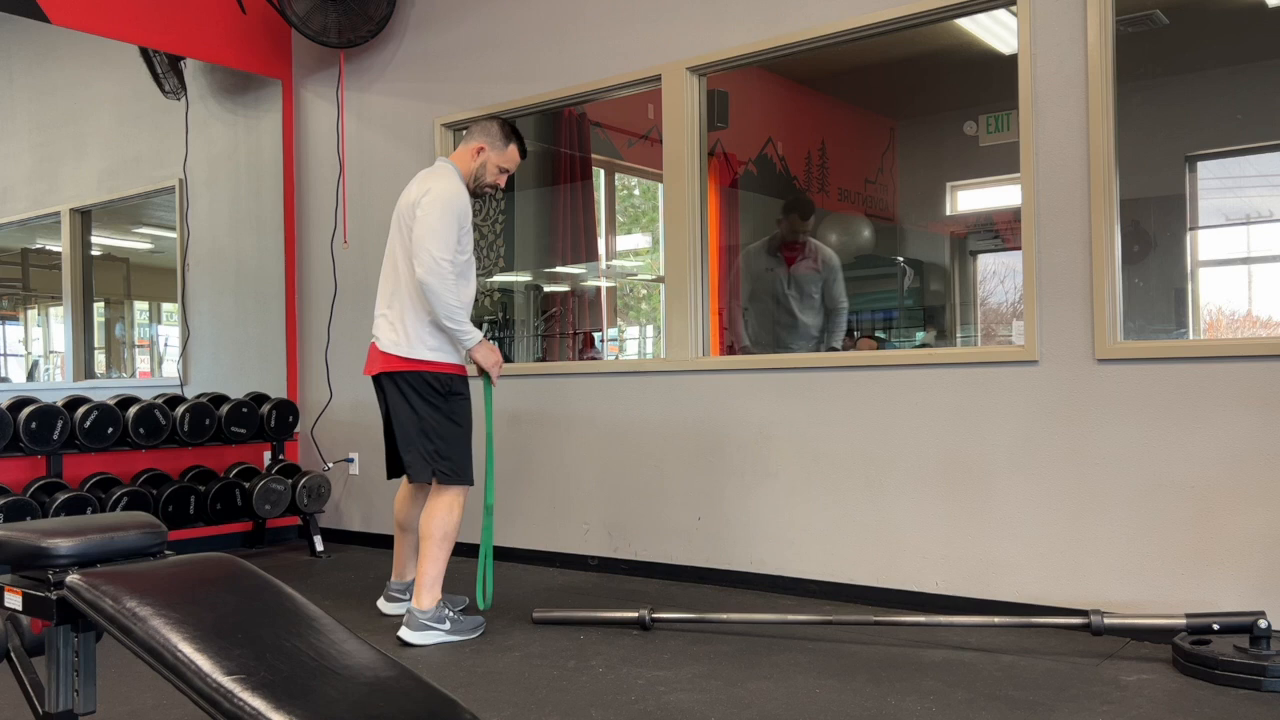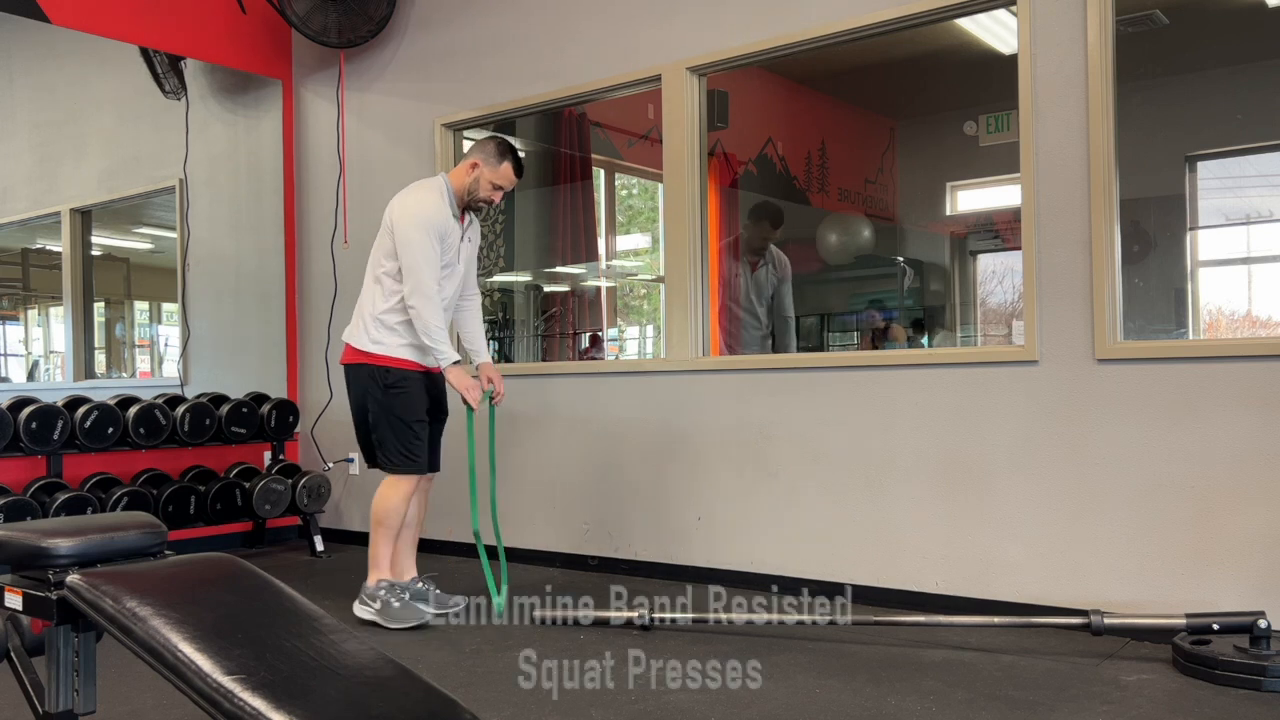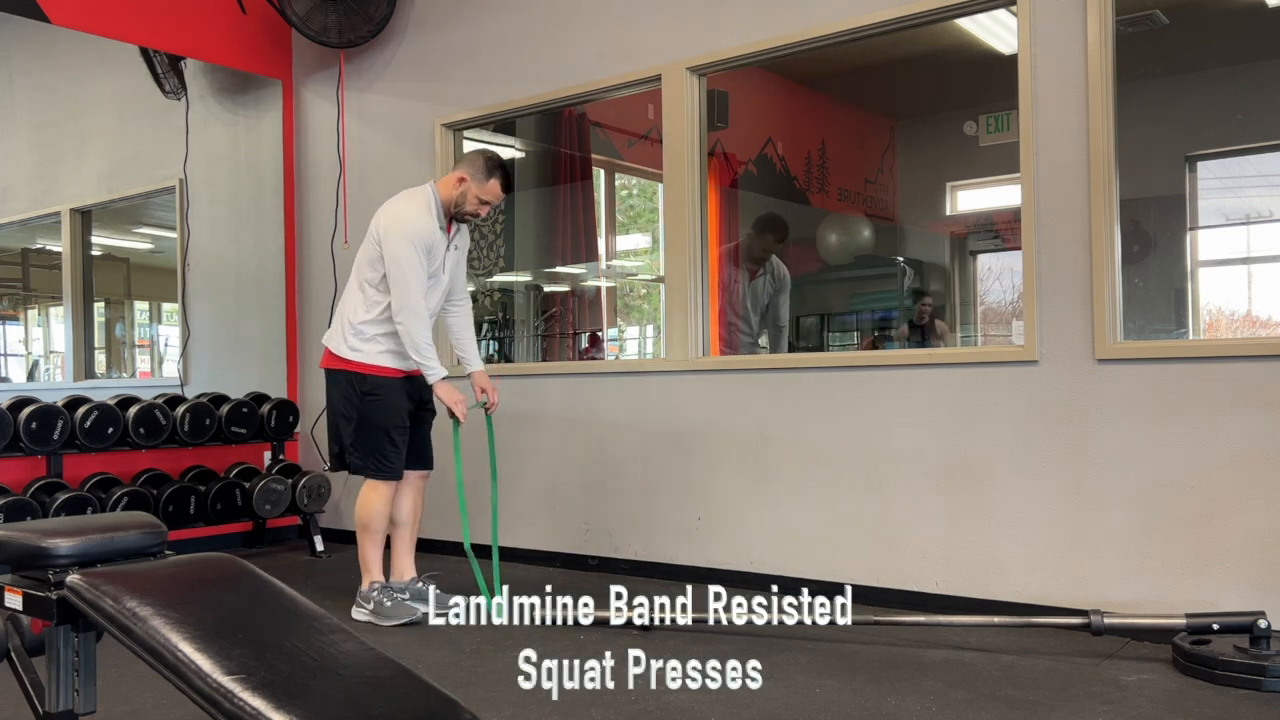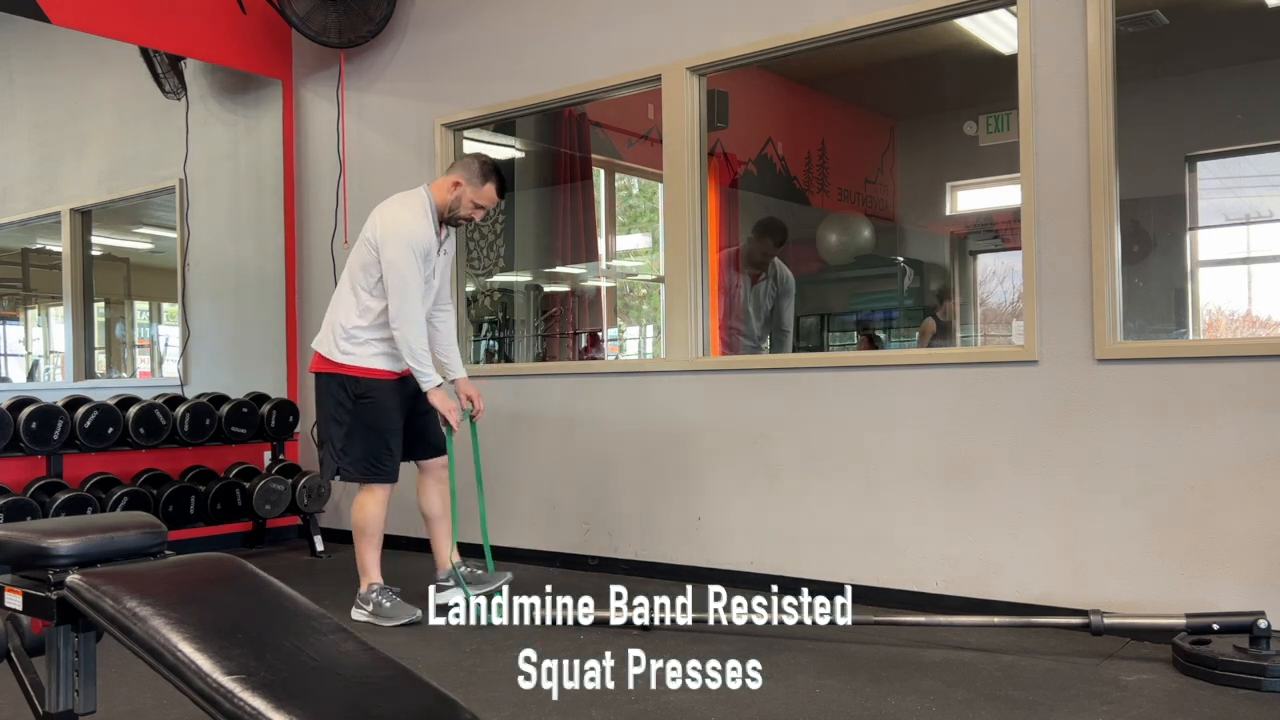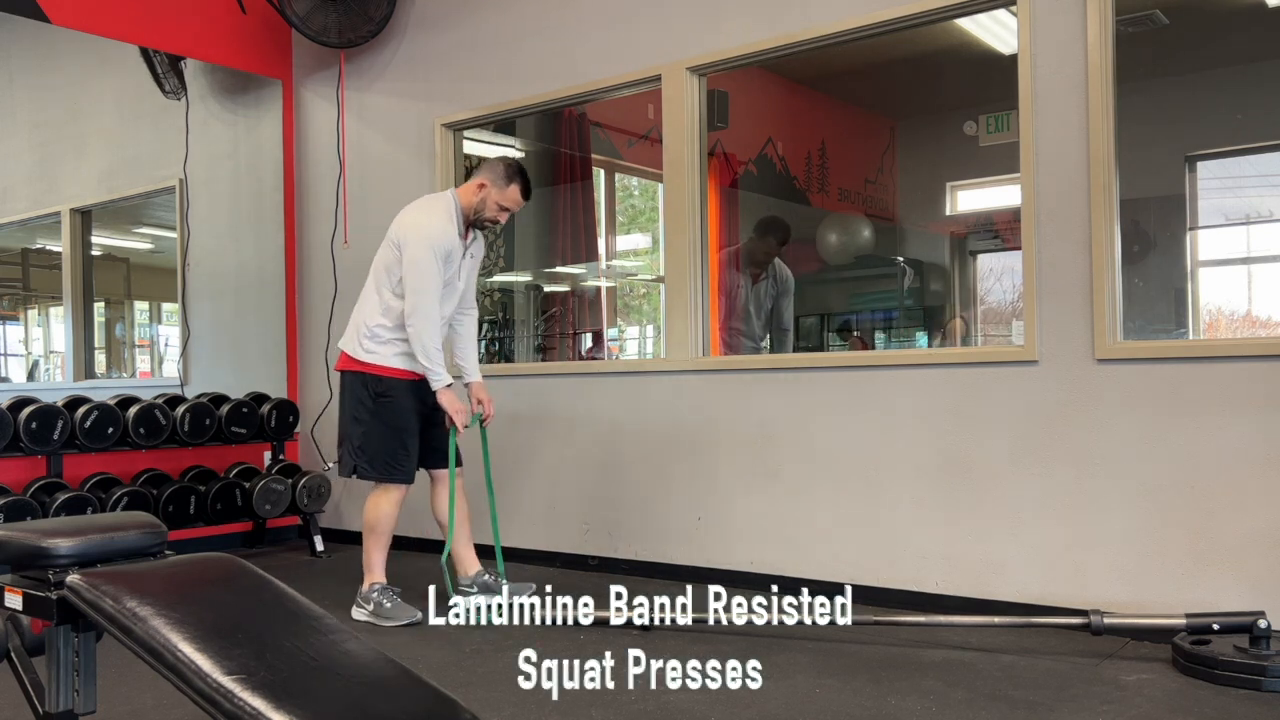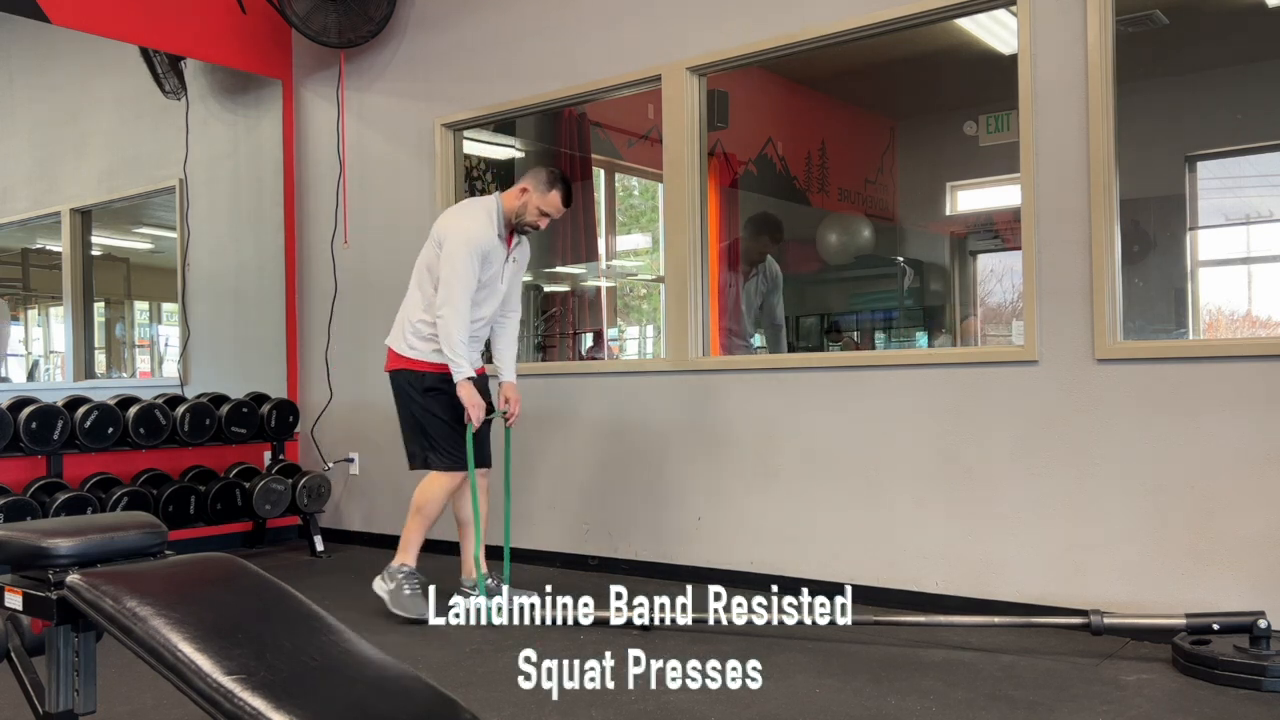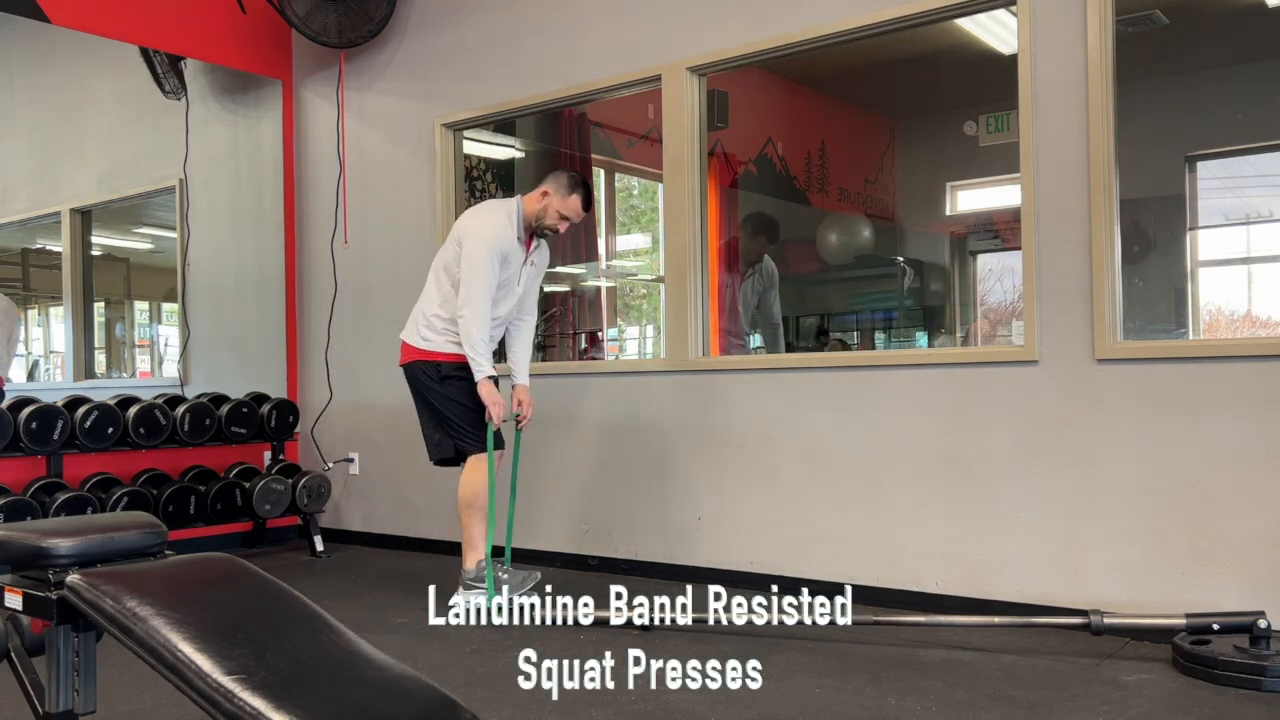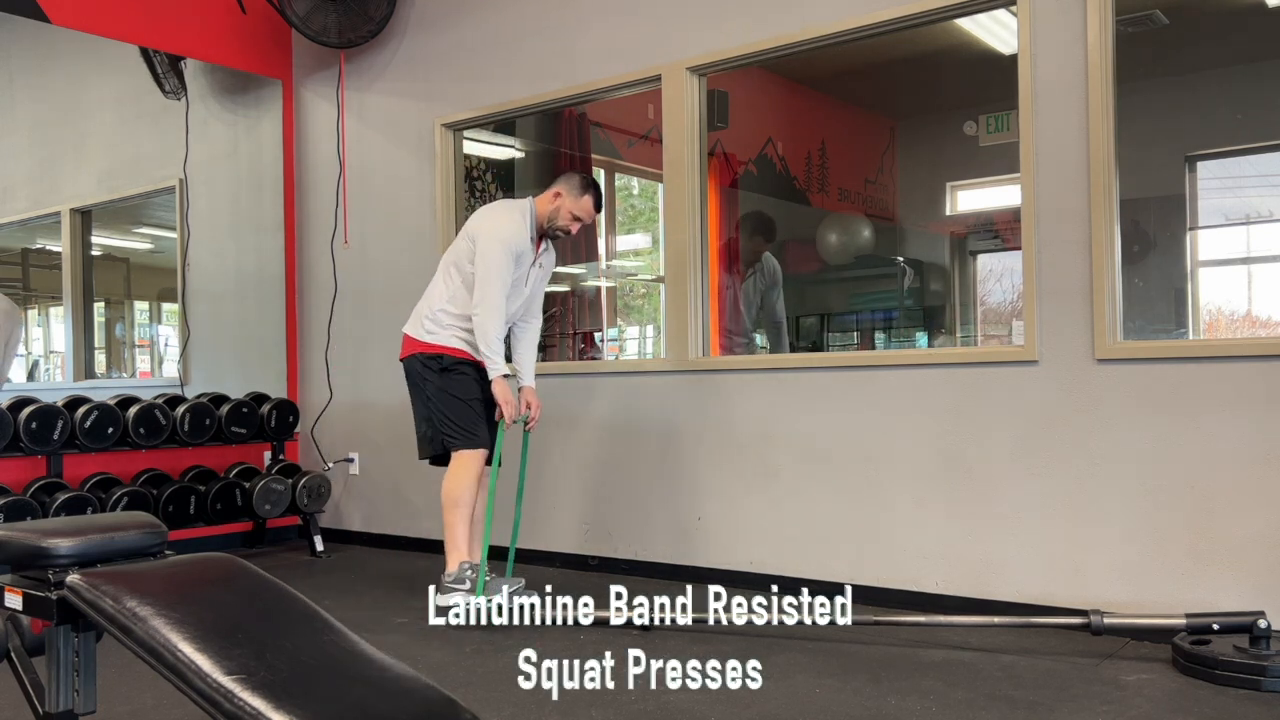
dt=0.4s
person 1, frame 1
left shoulder: (438, 193)
right shoulder: (443, 192)
right elbow: (432, 279)
left wrist: (473, 340)
right wrist: (473, 342)
left hip: (404, 355)
right hip: (421, 359)
left knee: (423, 476)
right knee: (449, 481)
left ankle: (402, 586)
right ankle: (426, 612)
person 1, frame 2
left shoulder: (469, 223)
right shoulder: (422, 206)
left elbow: (466, 297)
right elbow: (420, 296)
left wrist: (482, 359)
right wrist: (453, 364)
left hip: (419, 359)
right hip: (383, 355)
left knee: (420, 472)
right knee: (404, 470)
left ankle: (405, 581)
right ankle: (375, 588)
person 1, frame 3
left shoulder: (456, 230)
right shoulder: (409, 218)
left elbow: (456, 304)
right elbow: (408, 310)
left wrist: (476, 368)
right wrist: (439, 379)
left hip: (404, 363)
right hip: (363, 360)
left knee: (416, 471)
right knee: (383, 474)
left ankle: (403, 580)
right ankle: (371, 591)
person 1, frame 4
left shoulder: (444, 232)
right shoulder: (404, 222)
left elbow: (440, 310)
right elbow: (403, 315)
left wrist: (458, 376)
right wrist: (433, 386)
left hip: (396, 365)
right hip: (356, 363)
left knee: (435, 461)
right knee: (377, 478)
left ankle: (449, 572)
right ankle: (370, 592)
person 1, frame 5
left shoulder: (473, 239)
right shoulder: (428, 223)
left elbow: (463, 313)
right elbow: (420, 314)
left wrist: (473, 379)
right wrist: (442, 386)
left hip: (419, 368)
right hip: (379, 365)
left knee: (447, 470)
right knee: (393, 479)
left ankle: (472, 578)
right ankle: (372, 592)
person 1, frame 6
left shoulder: (520, 247)
right shoulder: (469, 224)
left elbow: (507, 315)
right elbow: (450, 308)
left wrist: (507, 378)
right wrist: (463, 380)
left hip: (463, 365)
right hip: (422, 359)
left knee: (475, 470)
right knee: (449, 467)
left ankle: (474, 578)
right ankle: (398, 573)
person 1, frame 7
left shoulder: (539, 251)
right shoulder: (490, 224)
left elbow: (522, 319)
right elbow: (472, 306)
left wrist: (521, 381)
right wrist: (486, 378)
left hip: (470, 359)
right hip: (434, 351)
left knee: (481, 458)
right knee: (483, 452)
left ankle: (477, 575)
right ankle: (476, 571)
person 1, frame 8
left shoulder: (545, 254)
right shoulder: (503, 223)
left elbow: (527, 321)
right elbow: (487, 305)
left wrist: (527, 383)
right wrist: (499, 378)
left hip: (471, 356)
right hip: (437, 347)
left knee: (482, 462)
right knee: (469, 452)
left ankle: (475, 574)
right ankle: (456, 576)
